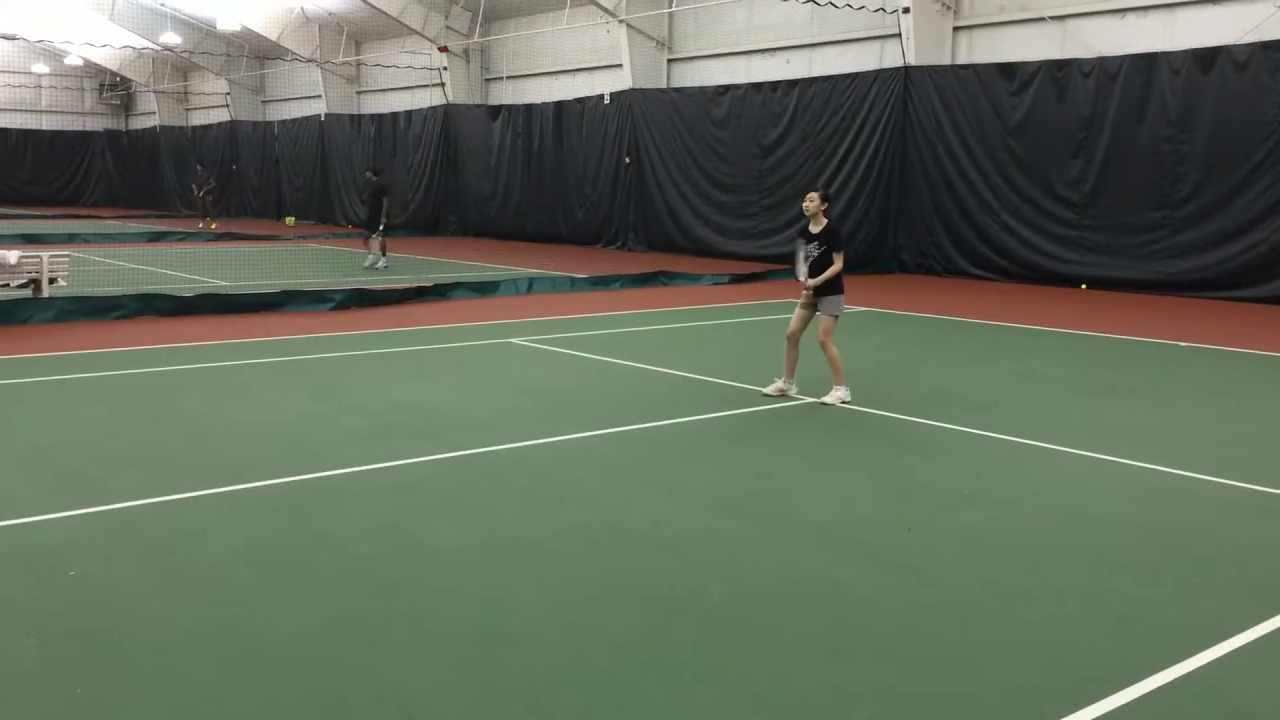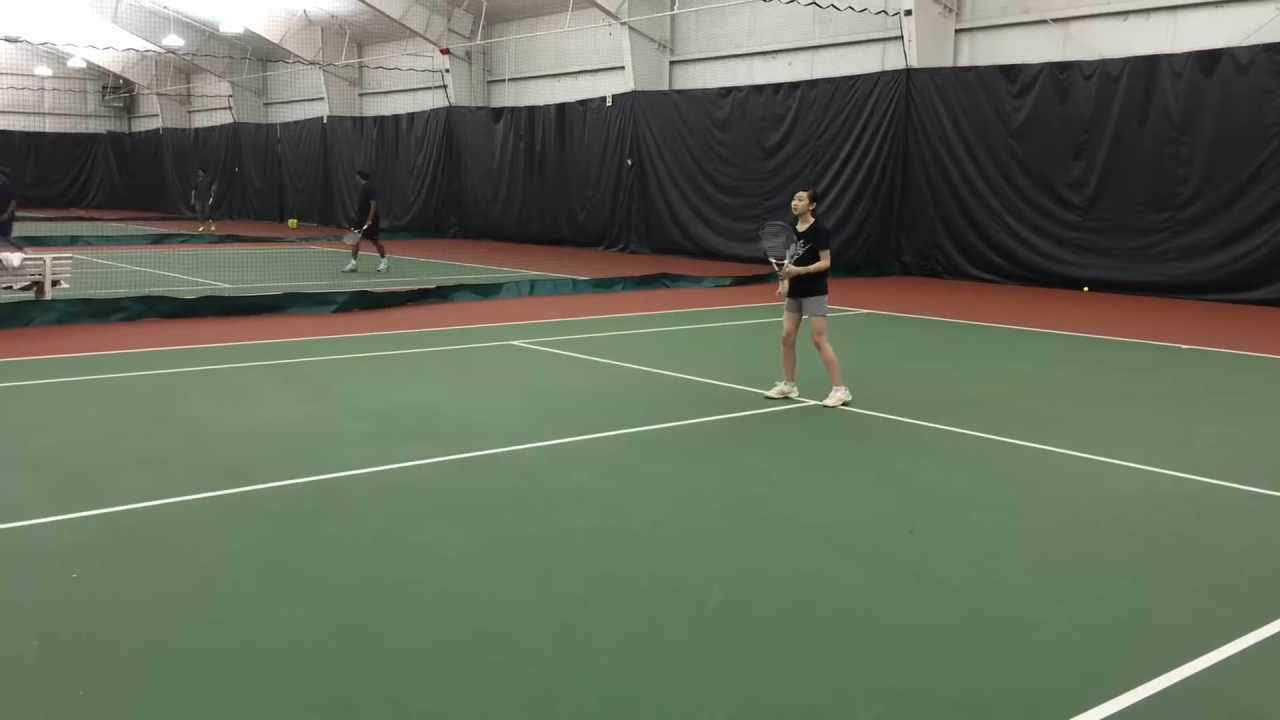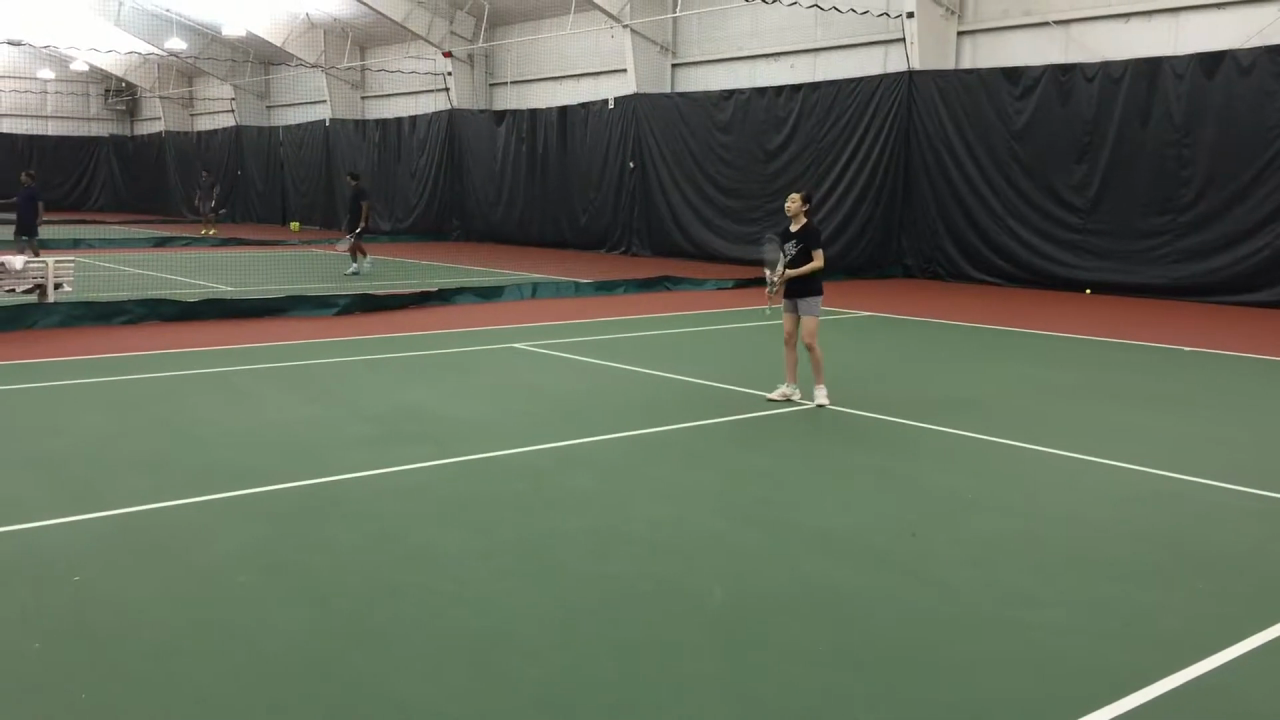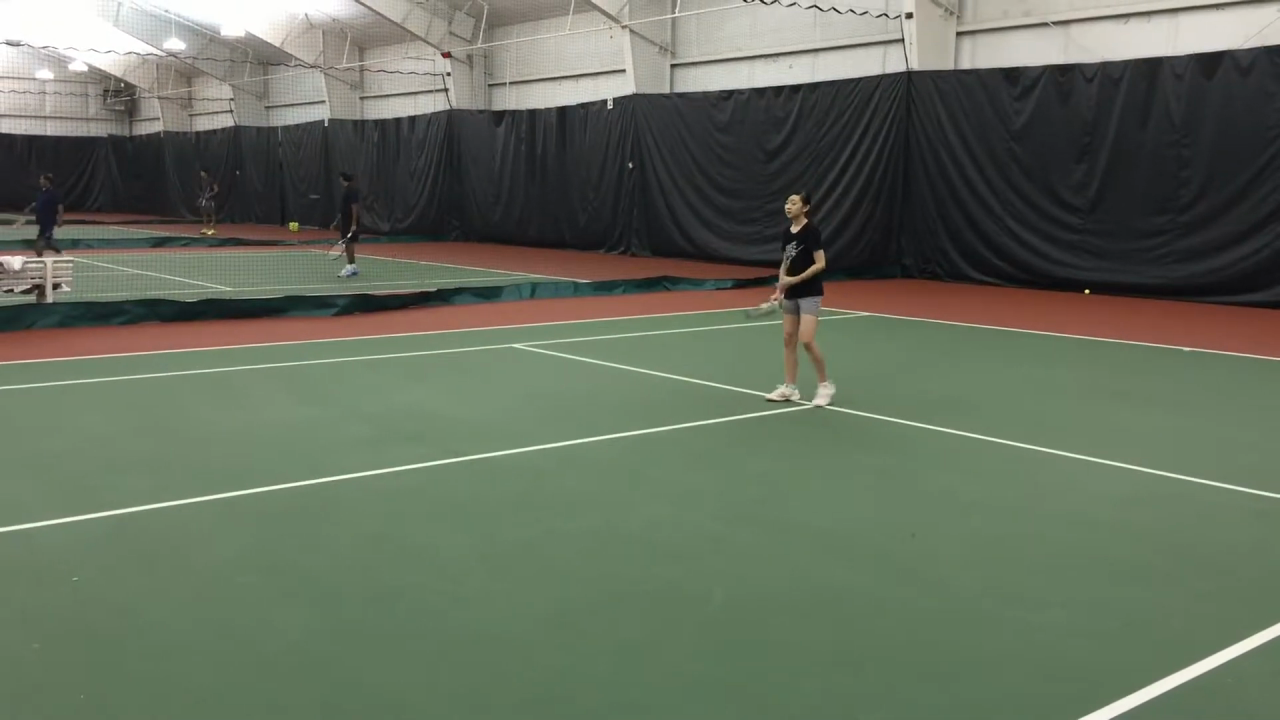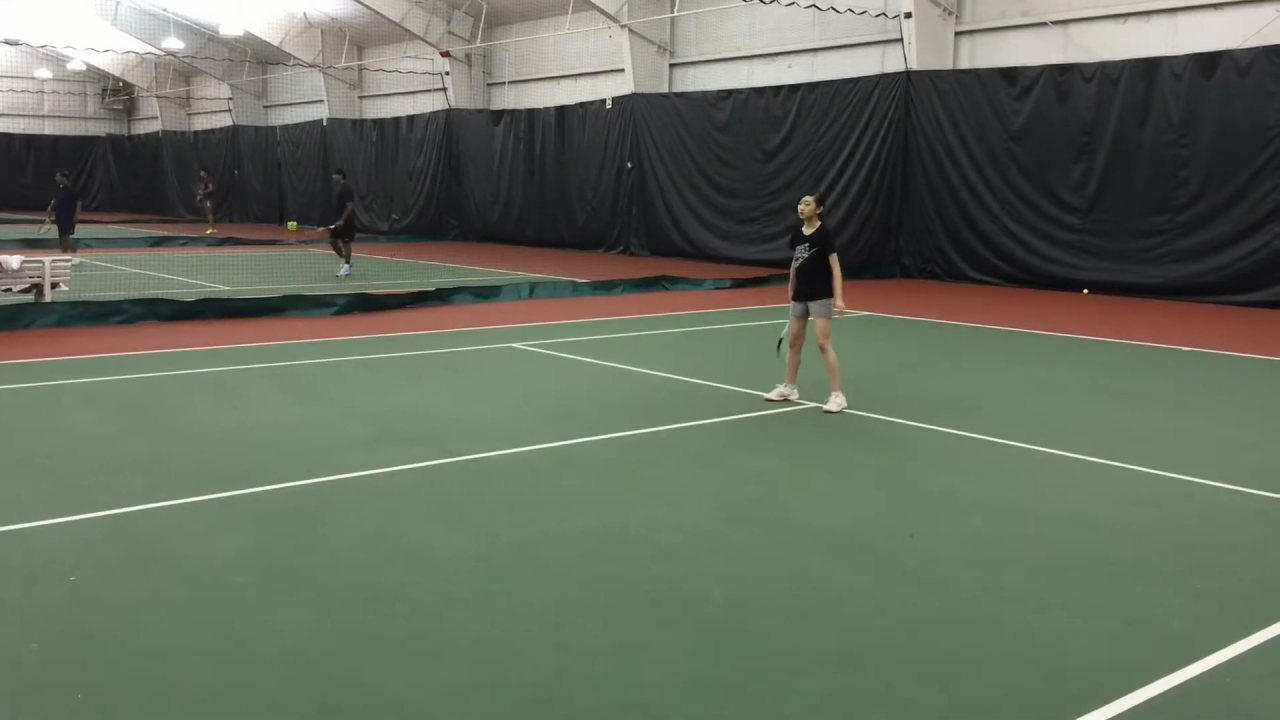
dt=0.3s
person 1, frame 1
left shoulder: (832, 231)
right shoulder: (803, 232)
left elbow: (838, 265)
right elbow: (804, 264)
left wrist: (817, 281)
right wrist: (805, 287)
left hip: (830, 293)
right hip: (810, 293)
left knee: (825, 340)
right knee: (792, 335)
left ankle: (841, 389)
right ankle: (787, 382)
person 1, frame 2
left shoulder: (818, 230)
right shoulder: (792, 231)
left elbow: (826, 263)
left wrist: (799, 271)
right wrist: (784, 283)
left hip: (815, 292)
right hip: (795, 293)
left knee: (819, 340)
right knee: (787, 337)
left ankle: (840, 389)
right ankle: (789, 385)
person 1, frame 3
left shoulder: (811, 230)
right shoulder: (785, 232)
left elbow: (819, 263)
left wrist: (791, 273)
right wrist: (777, 281)
left hip: (810, 293)
right hip: (790, 293)
left knee: (809, 341)
right knee: (789, 338)
left ankle: (820, 387)
right ankle: (791, 387)
person 1, frame 4
left shoulder: (811, 231)
right shoulder: (787, 233)
left elbow: (820, 264)
left wrist: (795, 280)
right wrist: (778, 289)
left hip: (809, 293)
right hip: (791, 294)
left knee: (807, 341)
right knee: (789, 339)
left ankle: (825, 385)
right ankle: (790, 388)
person 1, frame 5
left shoulder: (824, 234)
right shoulder: (796, 234)
left elbow: (835, 267)
left wrist: (839, 297)
right wrist: (790, 289)
left hip: (821, 296)
right hip: (800, 295)
left knee: (824, 344)
right knee: (794, 340)
left ankle: (838, 395)
right ankle: (789, 388)
